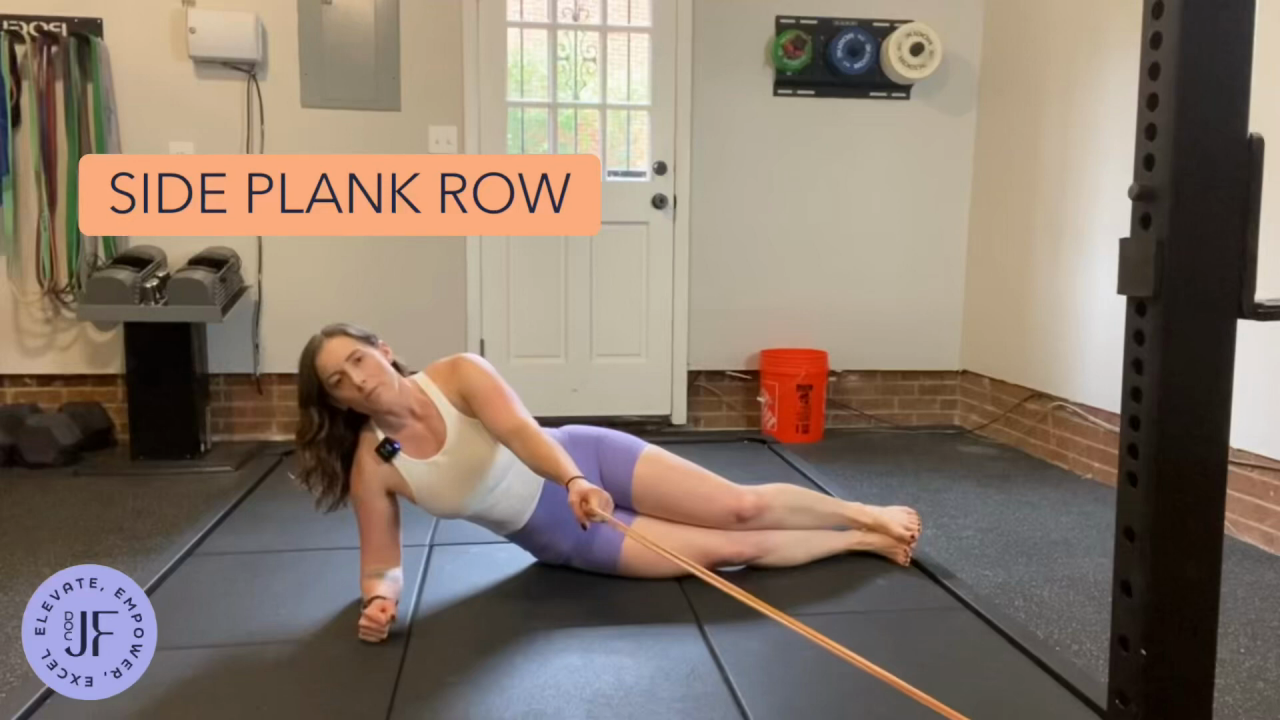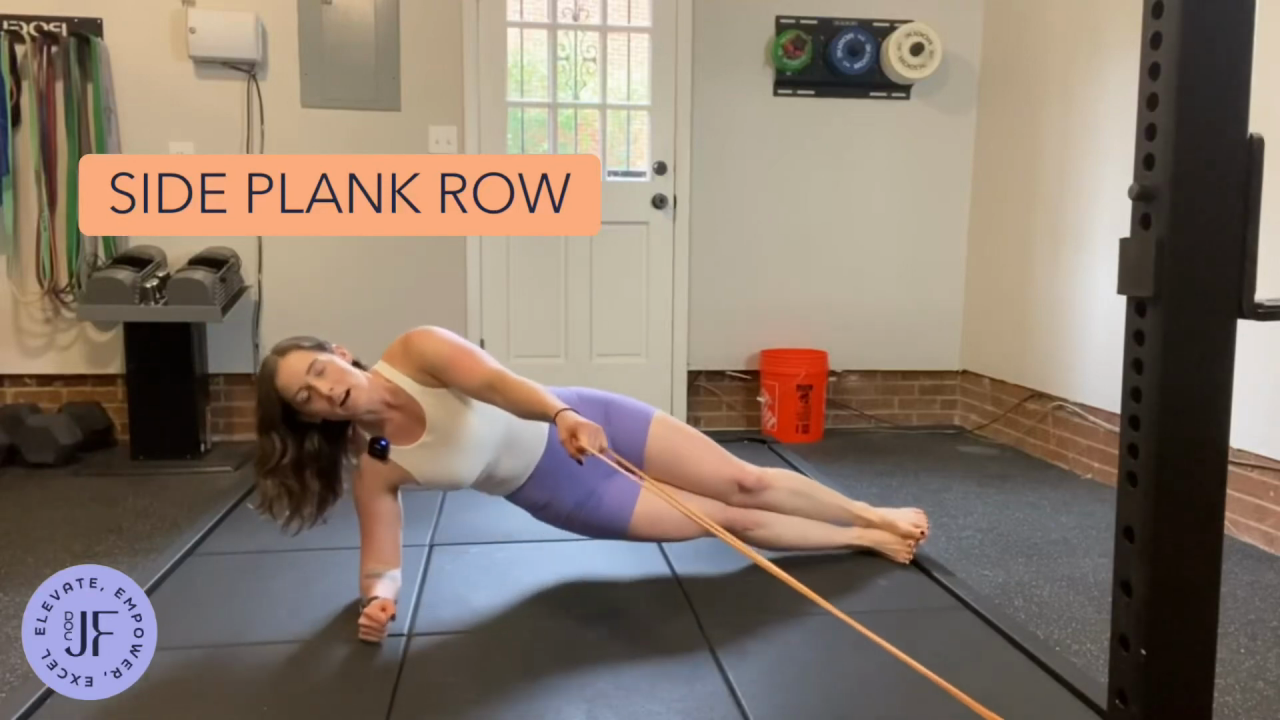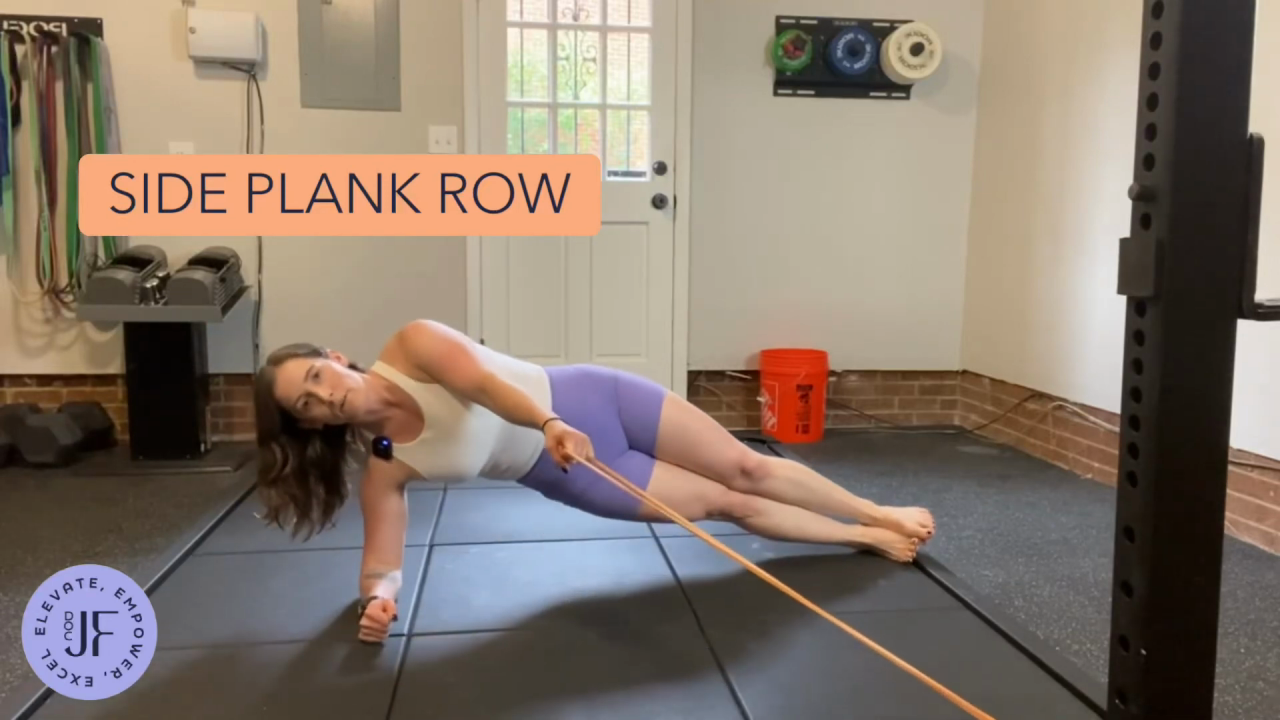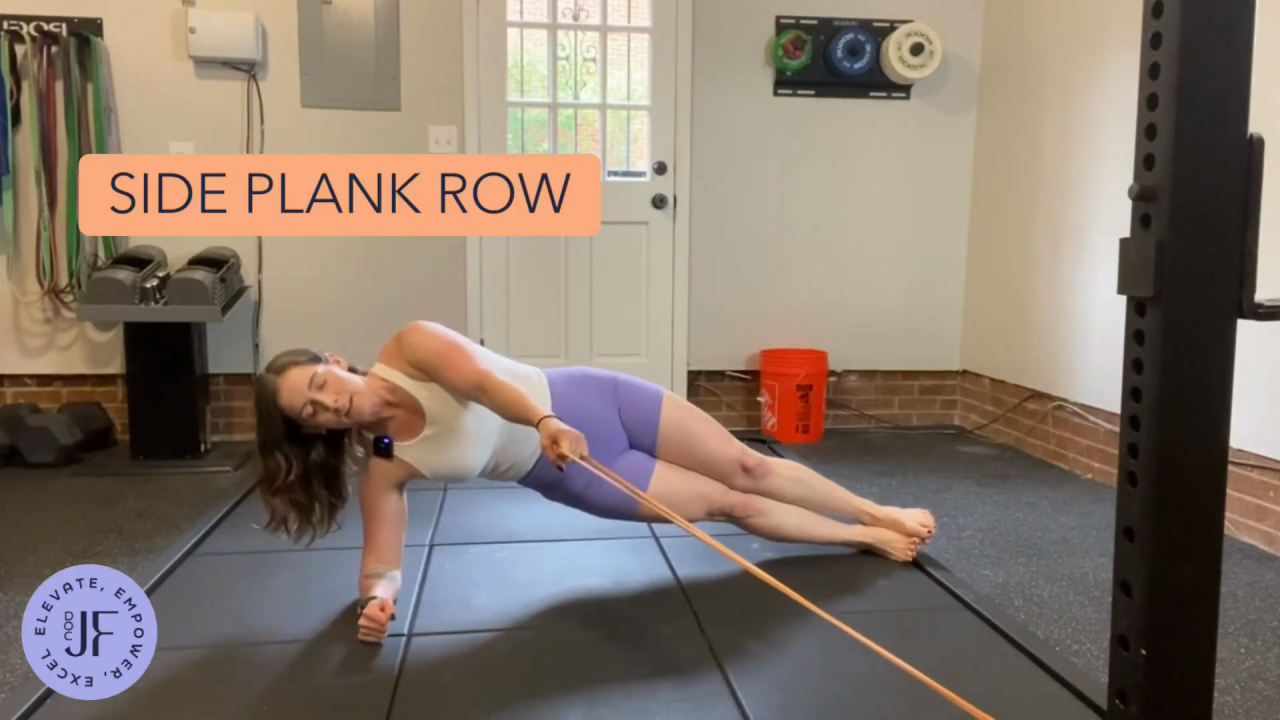
dt=0.7s
person 1, frame 1
left shoulder: (457, 375)
right shoulder: (372, 469)
left elbow: (519, 430)
right elbow: (380, 566)
left wrist: (570, 481)
right wrist: (380, 600)
left hip: (584, 460)
right hip: (563, 541)
left knee: (744, 507)
right knee: (733, 550)
left ankle: (867, 514)
right ankle: (863, 543)
person 1, frame 2
left shoulder: (416, 350)
right shoulder: (373, 469)
left elbow: (495, 382)
right elbow: (380, 565)
left wrist: (562, 414)
right wrist: (379, 599)
left hip: (584, 424)
right hip: (567, 498)
left knee: (745, 484)
right knee: (729, 521)
left ankle: (871, 514)
right ankle: (866, 540)
person 1, frame 3
left shoulder: (412, 345)
right shoulder: (383, 470)
left elbow: (485, 382)
right elbow: (381, 563)
left wrist: (550, 422)
right wrist: (378, 600)
left hip: (591, 402)
right hip: (574, 474)
left knee: (747, 468)
right knee: (727, 505)
left ankle: (878, 513)
right ankle: (871, 540)
person 1, frame 4
left shoulder: (411, 346)
right shoulder: (383, 469)
left elbow: (482, 380)
right elbow: (380, 563)
left wrist: (545, 421)
right wrist: (377, 600)
left hip: (588, 404)
right hip: (576, 476)
left knee: (748, 468)
right knee: (728, 505)
left ankle: (878, 513)
right ankle: (870, 540)
